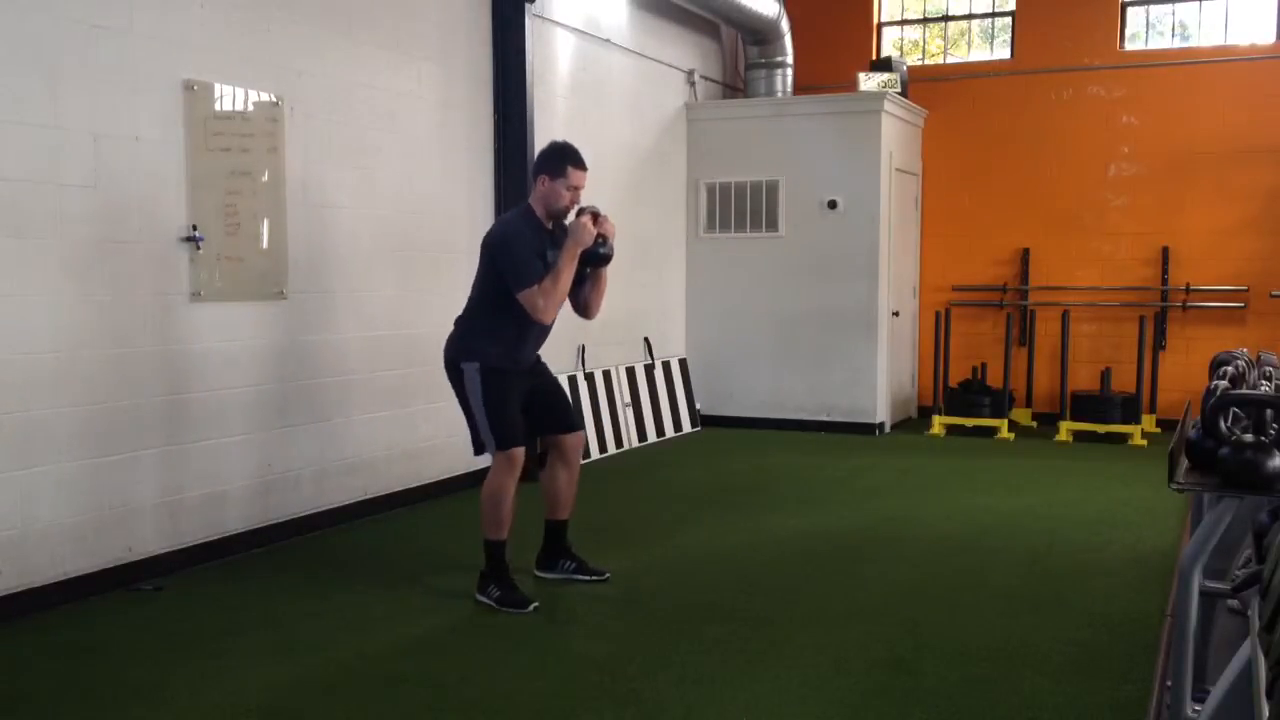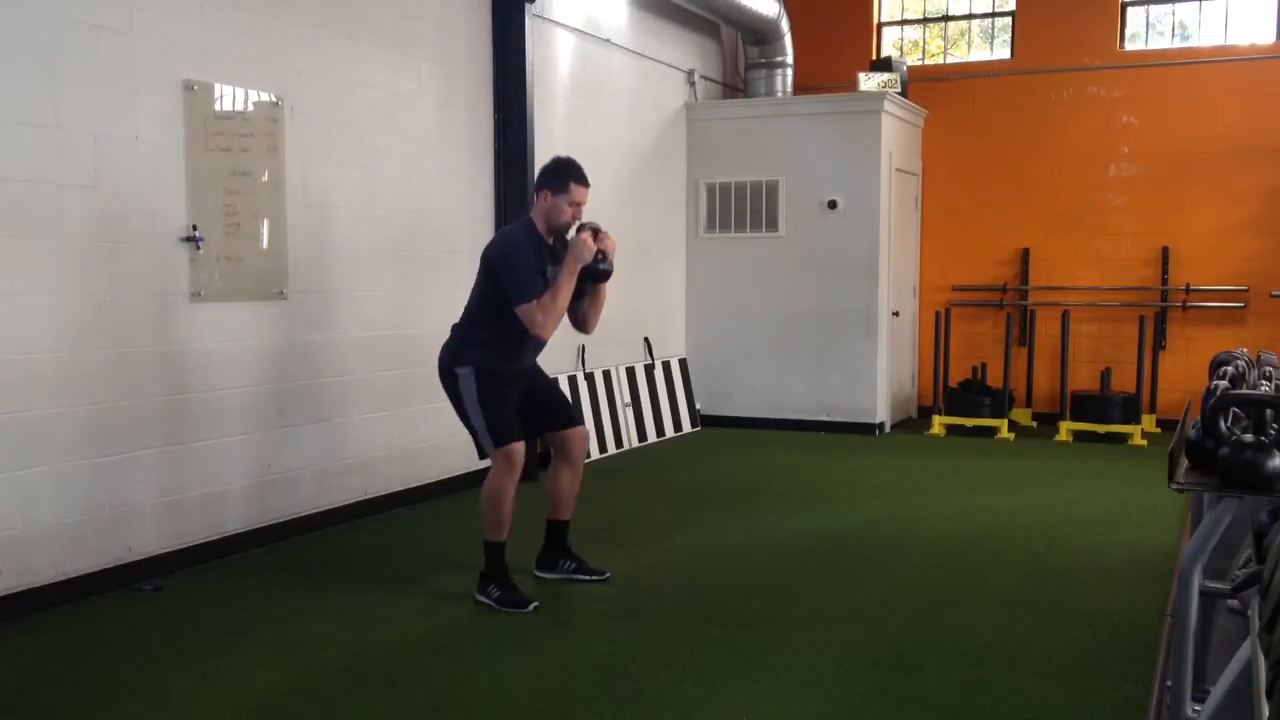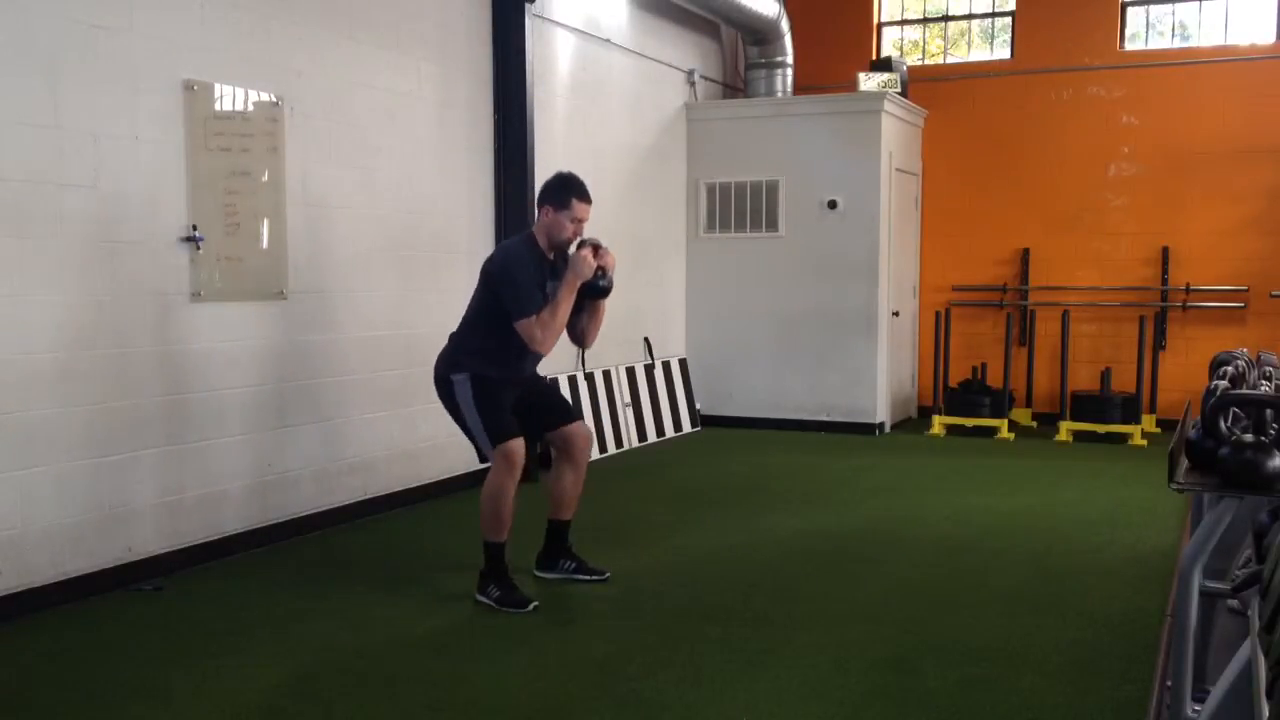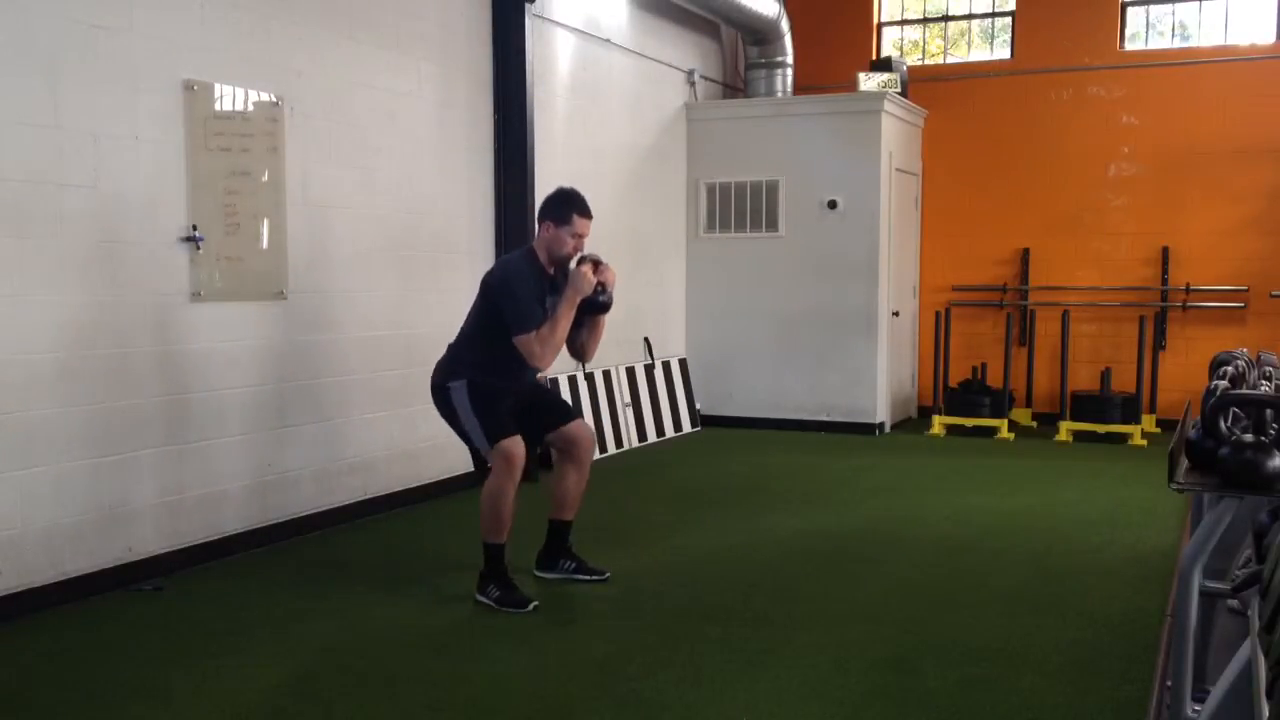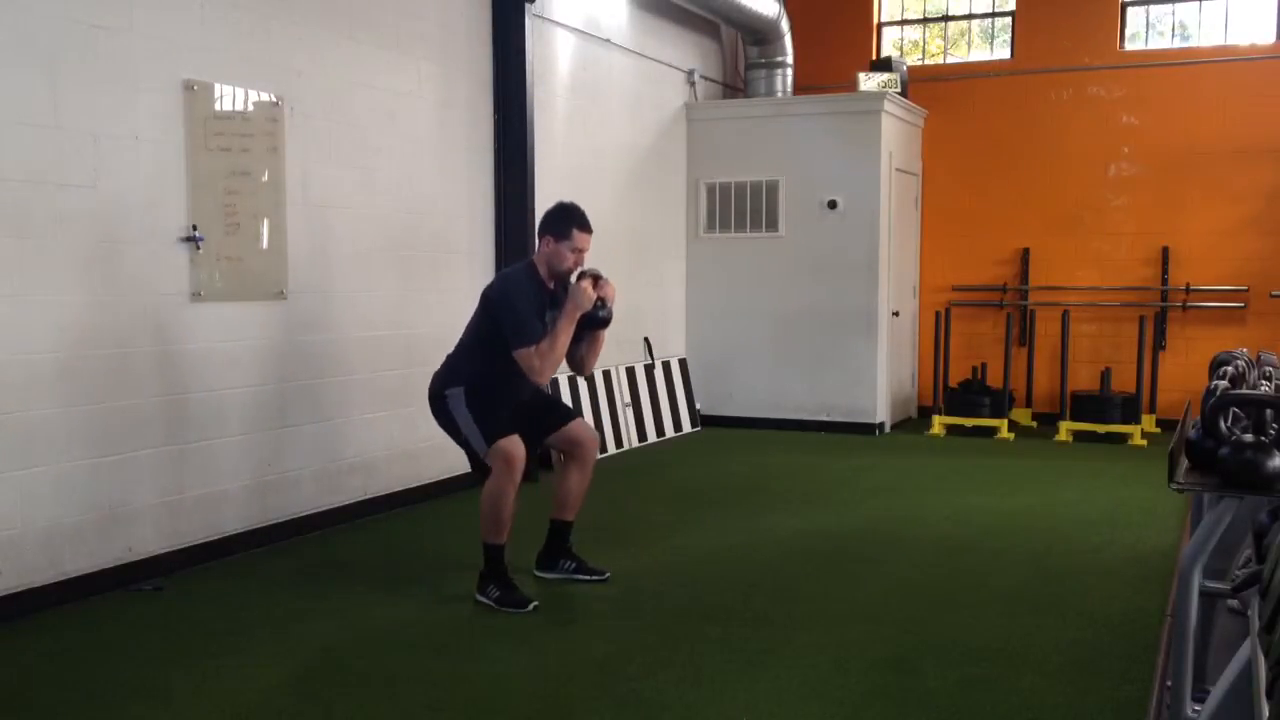
dt=0.1s
person 1, frame 1
left shoulder: (562, 233)
right shoulder: (512, 233)
left elbow: (587, 309)
right elbow: (544, 309)
right wrist: (573, 249)
left hip: (522, 359)
right hip: (479, 360)
left knee: (570, 442)
right knee: (511, 455)
left ankle: (554, 553)
right ankle: (493, 576)
person 1, frame 2
left shoulder: (562, 247)
right shoulder: (512, 246)
left elbow: (584, 323)
right elbow: (542, 323)
right wrist: (573, 264)
left hip: (518, 366)
right hip: (474, 366)
left knee: (574, 440)
right knee: (511, 455)
left ankle: (554, 552)
right ankle: (493, 575)
person 1, frame 3
left shoulder: (562, 261)
right shoulder: (514, 261)
left elbow: (584, 339)
right elbow: (541, 340)
right wrist: (573, 281)
left hip: (515, 374)
right hip: (469, 374)
left knee: (577, 439)
right knee: (510, 454)
left ankle: (555, 552)
right ankle: (493, 576)
person 1, frame 4
left shoulder: (562, 275)
right shoulder: (513, 275)
left elbow: (583, 353)
right elbow: (540, 356)
right wrist: (573, 296)
left hip: (514, 383)
right hip: (467, 382)
left knee: (580, 440)
right knee: (510, 455)
left ankle: (555, 552)
right ankle: (492, 575)
person 1, frame 5
left shoulder: (562, 289)
right shoulder: (513, 289)
left elbow: (581, 366)
right elbow: (541, 371)
right wrist: (573, 311)
left hip: (513, 393)
right hip: (463, 393)
left knee: (585, 441)
right knee: (511, 456)
left ankle: (555, 552)
right ankle: (492, 577)
